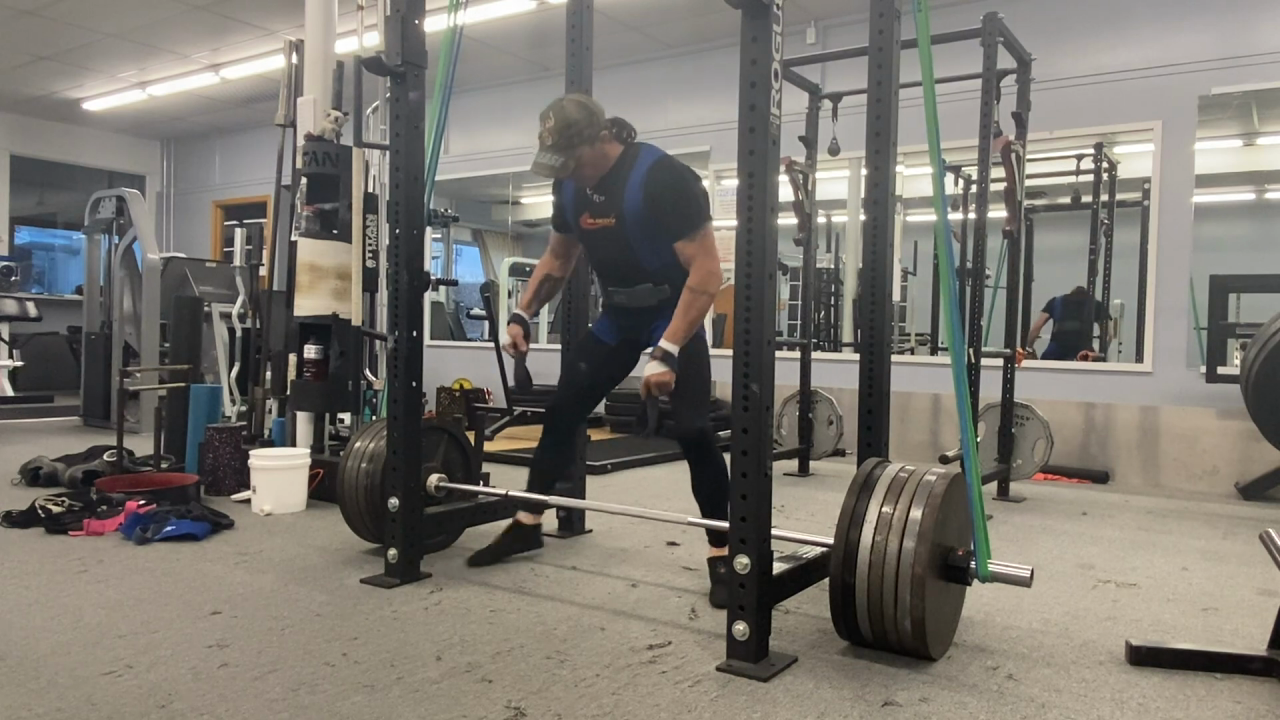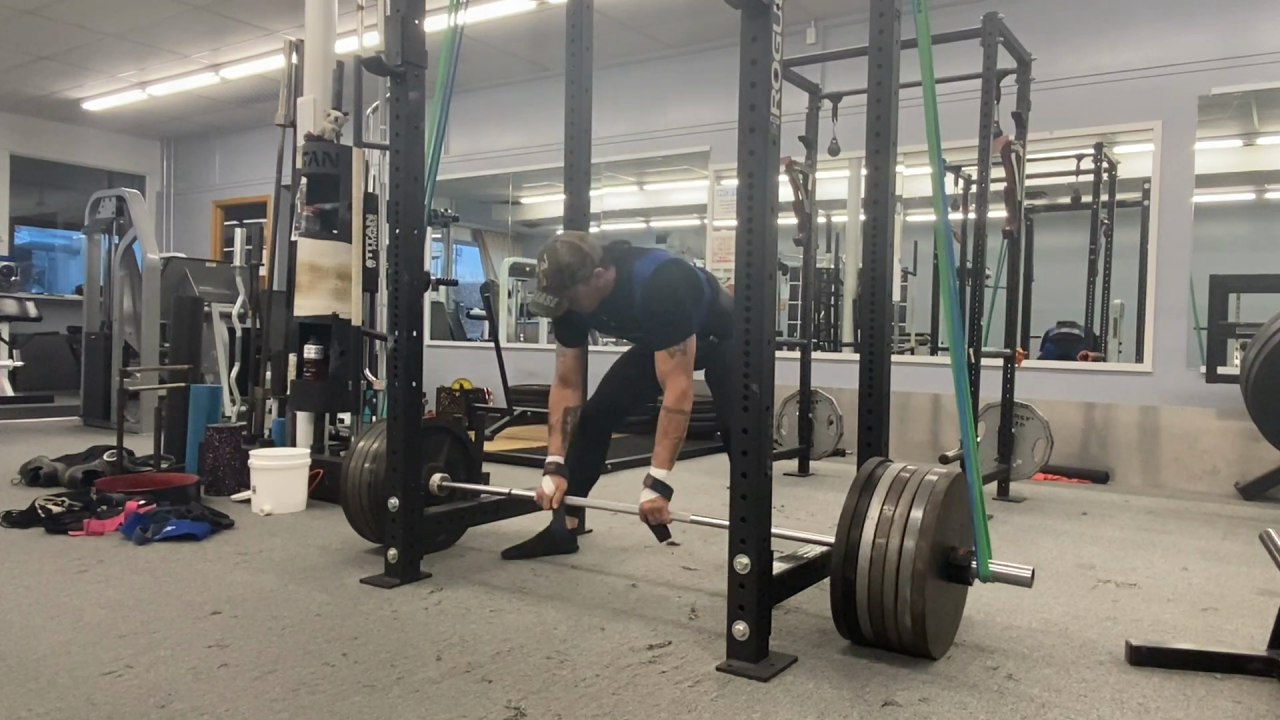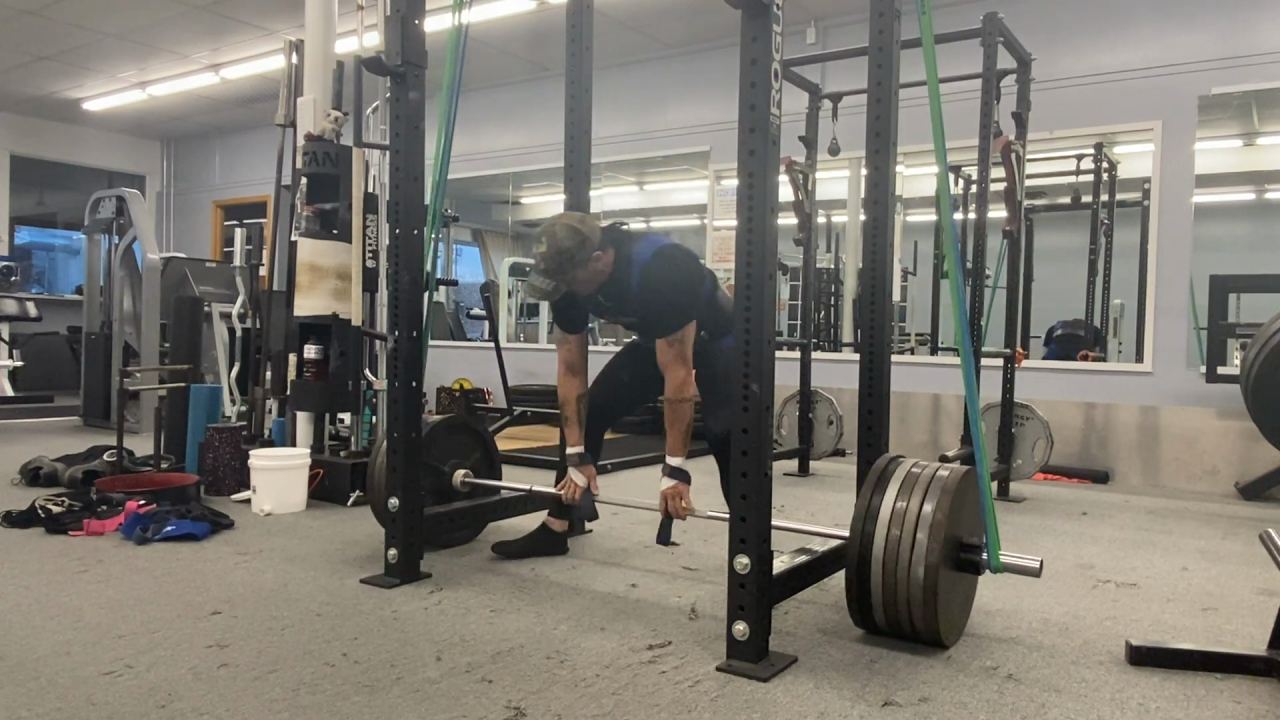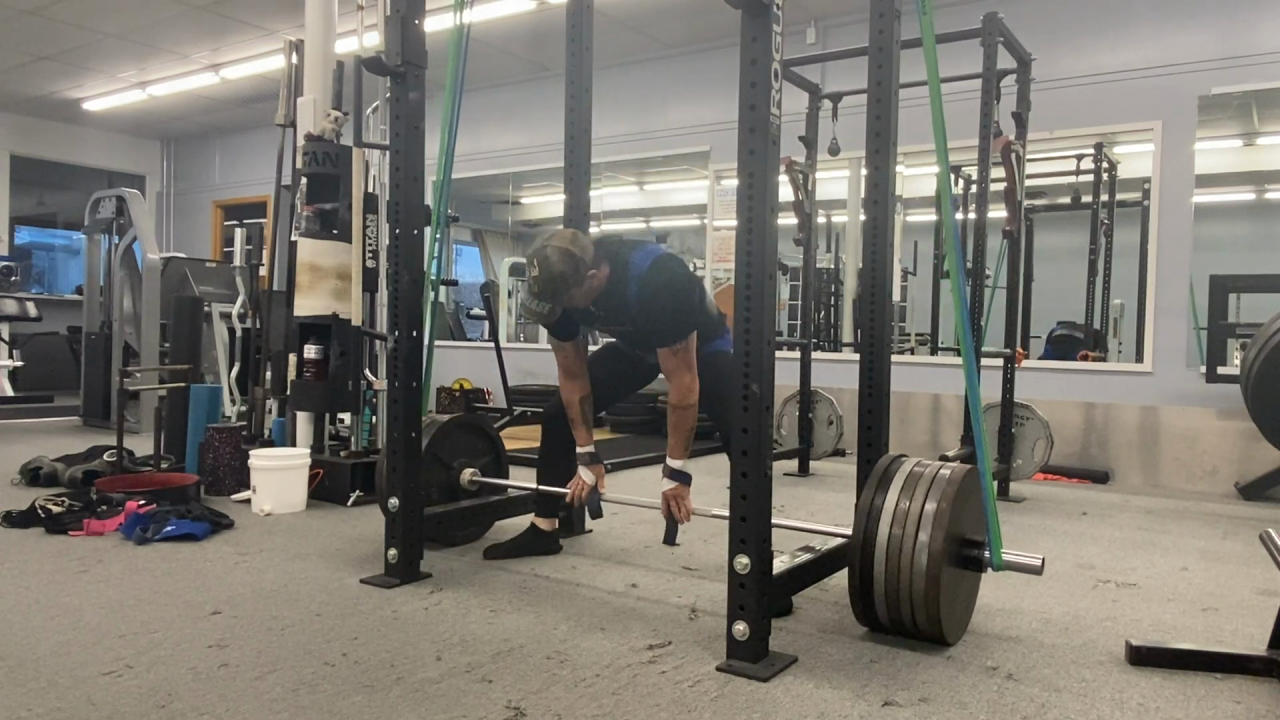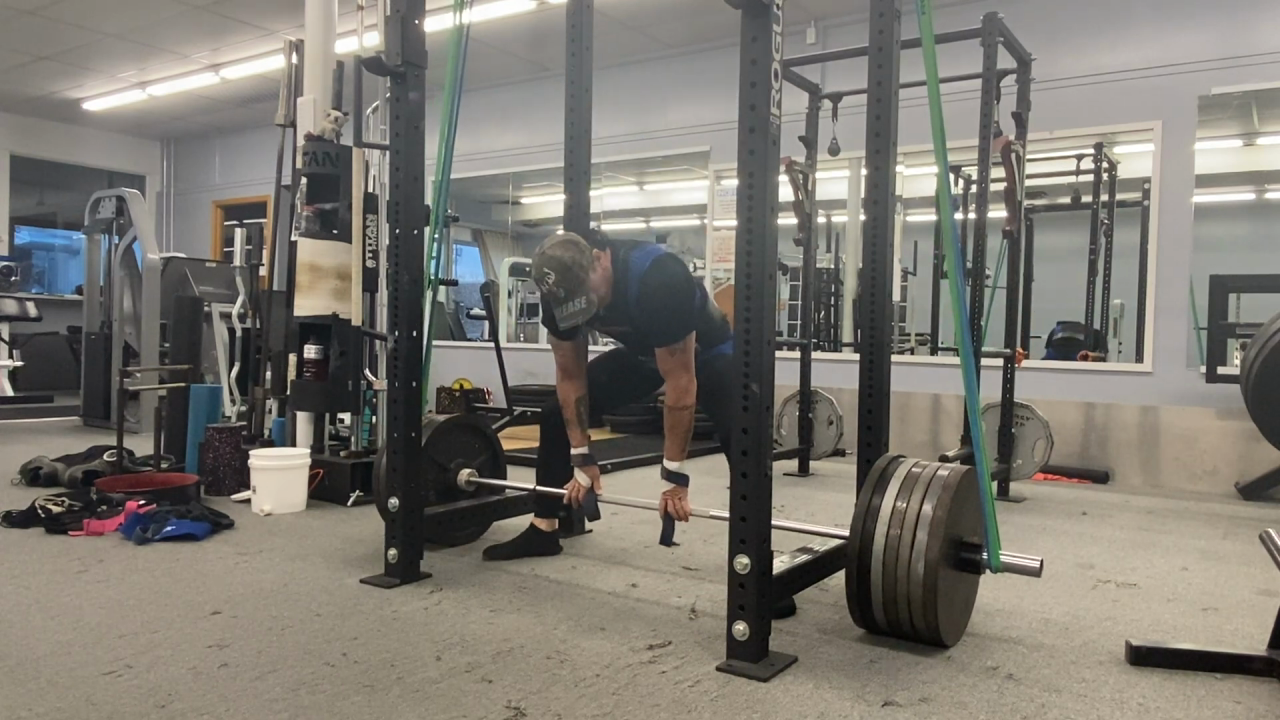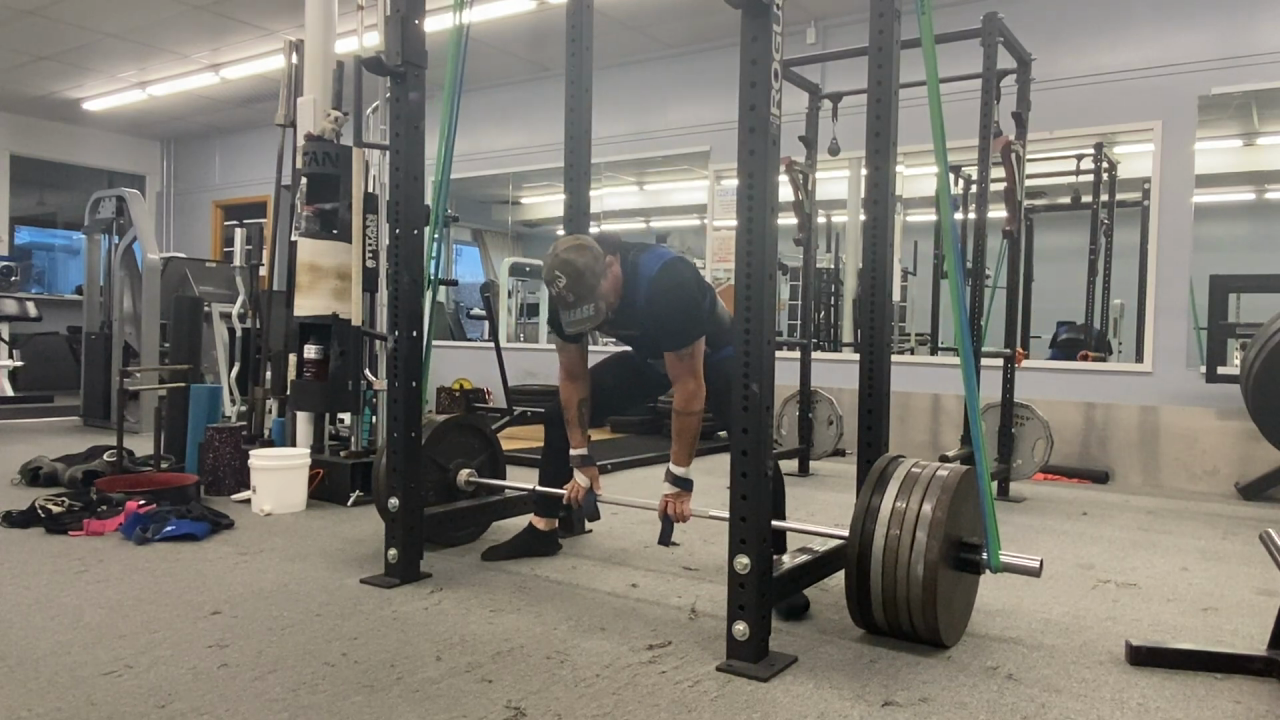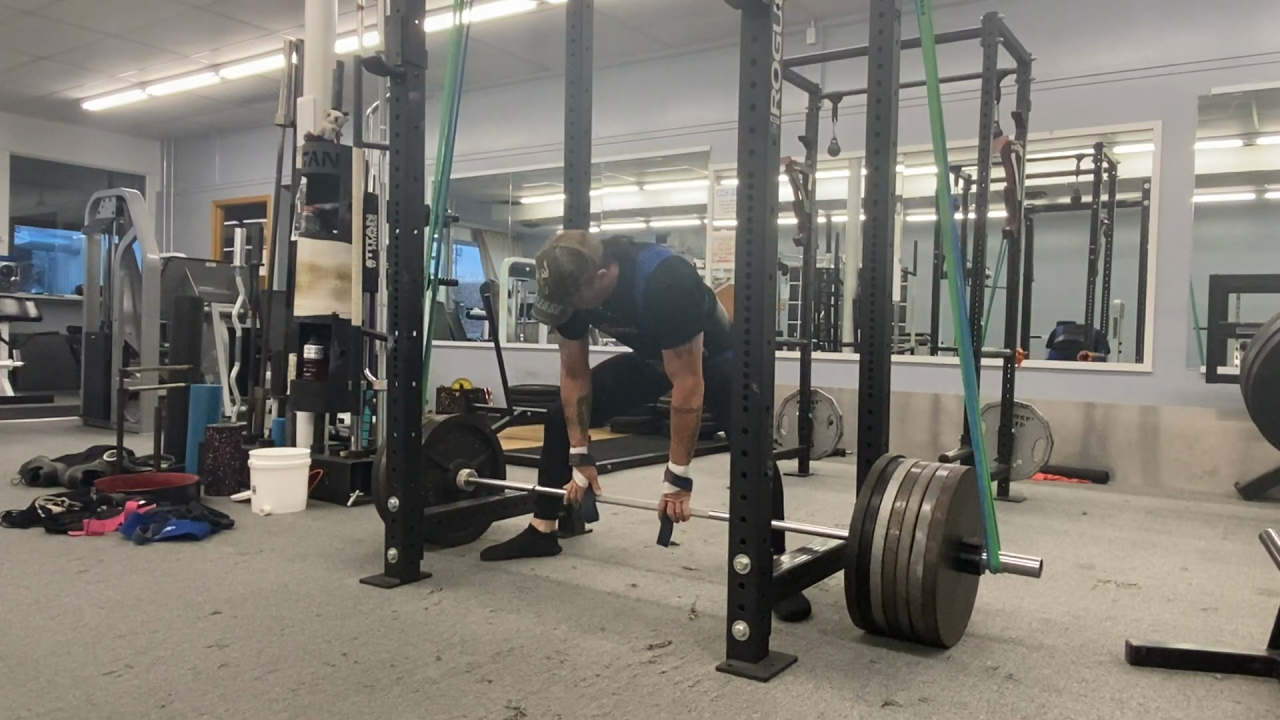
dt=0.7s
person 1, frame 1
left shoulder: (665, 179)
right shoulder: (571, 184)
left elbow: (706, 271)
right elbow: (558, 257)
left wrist: (668, 351)
right wrist: (521, 316)
left hip: (675, 314)
right hip: (618, 316)
left knee: (693, 431)
right knee: (563, 411)
left ankle: (723, 555)
right ankle: (527, 523)
person 1, frame 2
left shoulder: (660, 284)
right shoulder: (571, 297)
left elbow: (678, 387)
right elbow: (567, 385)
left wrist: (658, 482)
right wrist: (555, 466)
left hip: (721, 336)
right hip: (657, 342)
right knee: (596, 413)
right ankle: (564, 527)
person 1, frame 3
left shoulder: (659, 270)
right shoulder: (569, 283)
left elbow: (680, 375)
right elbow: (571, 371)
left wrist: (675, 470)
right wrist: (577, 458)
left hip: (715, 339)
right hip: (654, 339)
left knee: (724, 432)
right knee: (587, 415)
right ankle: (554, 530)
person 1, frame 4
left shoulder: (658, 279)
right shoulder: (557, 287)
left elbow: (683, 382)
right elbow: (572, 375)
left wrist: (676, 473)
right wrist: (587, 458)
left hip: (702, 344)
right hip: (633, 345)
right knee: (558, 415)
right ankle: (543, 530)
person 1, frame 5
left shoulder: (658, 277)
right shoulder: (560, 298)
left elbow: (681, 383)
right elbow: (569, 376)
left wrist: (674, 475)
right wrist: (581, 461)
left hip: (709, 352)
right hip: (639, 344)
right knee: (550, 410)
right ankle: (543, 530)
person 1, frame 6
left shoulder: (668, 282)
right shoulder: (570, 290)
left elbow: (688, 387)
right elbow: (573, 377)
left wrist: (678, 479)
right wrist: (580, 461)
left hip: (713, 353)
right hip: (647, 355)
right knee: (560, 416)
right ankle: (542, 530)
person 1, frame 7
left shoulder: (666, 281)
right shoulder: (569, 286)
left elbow: (688, 383)
right elbow: (574, 374)
left wrist: (677, 476)
right wrist: (580, 459)
left hip: (712, 356)
right hip: (648, 356)
right knee: (560, 419)
right ankle: (542, 532)
